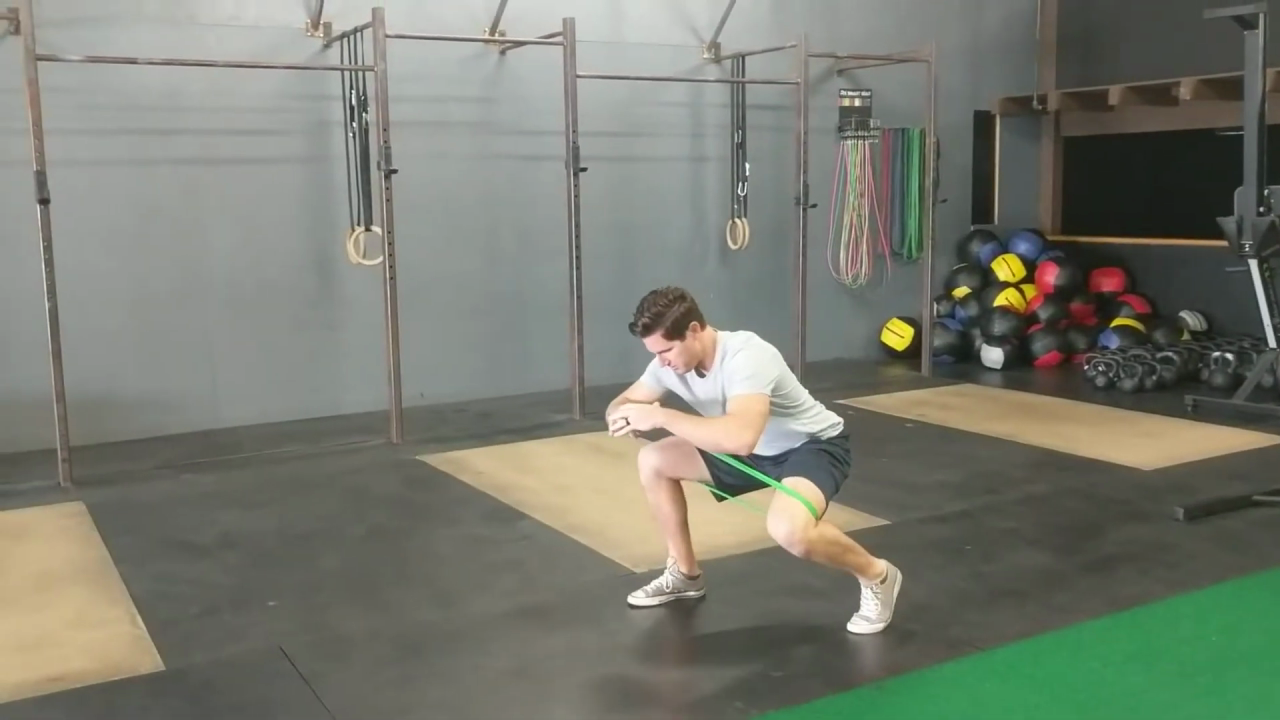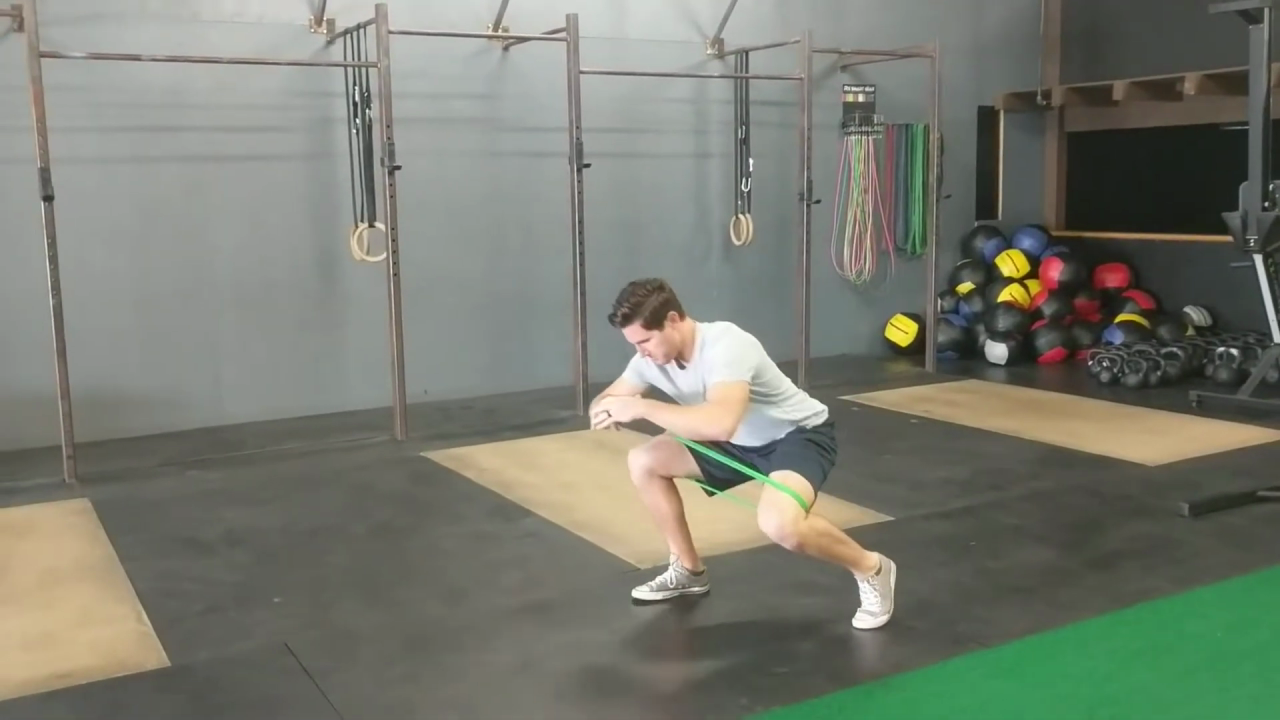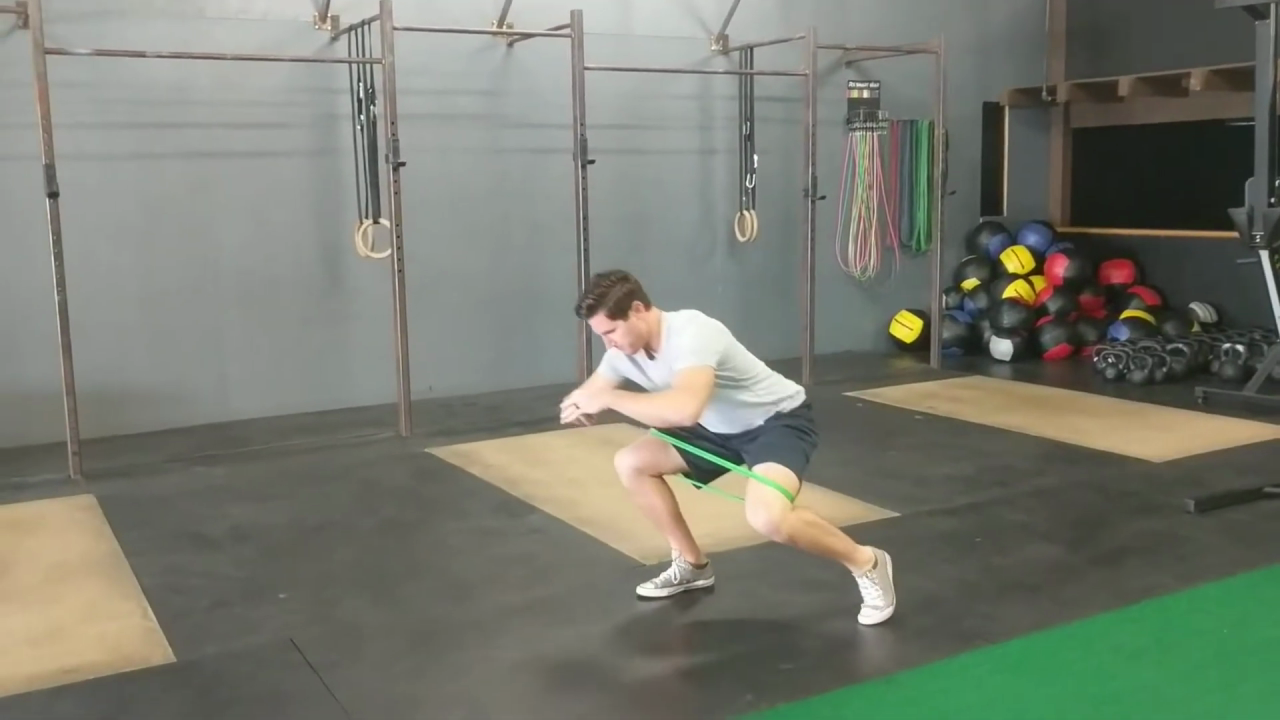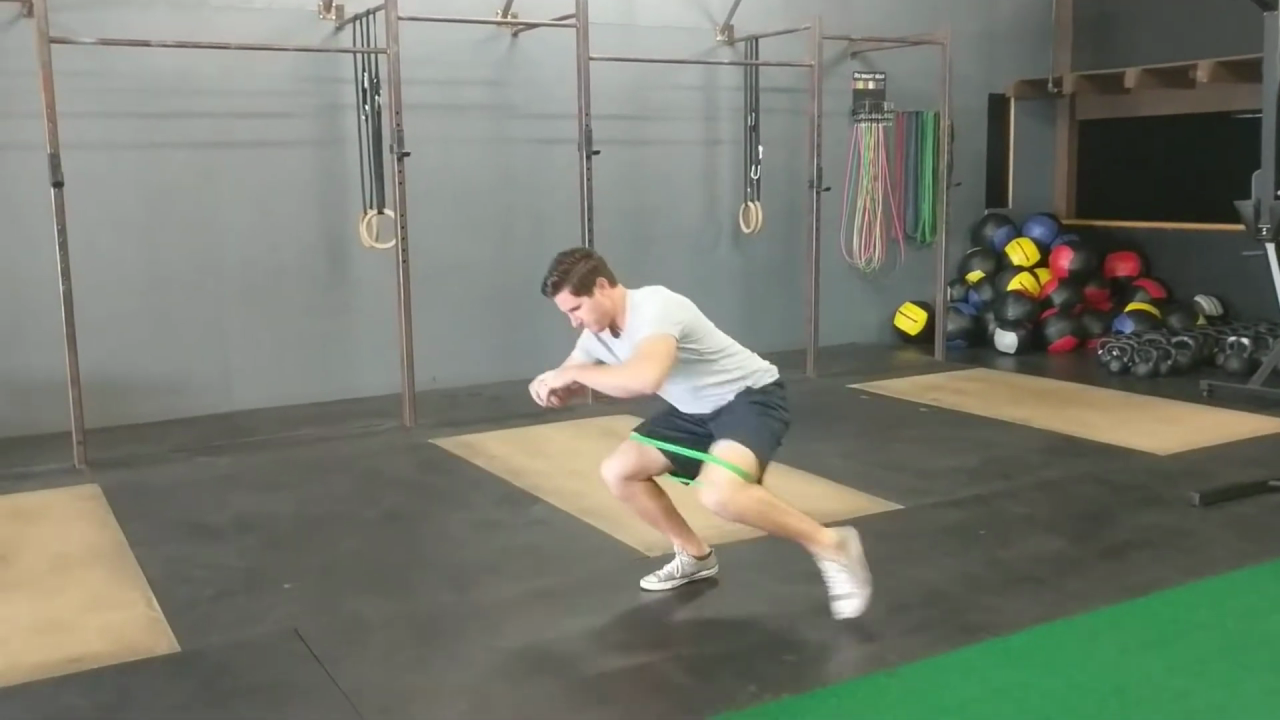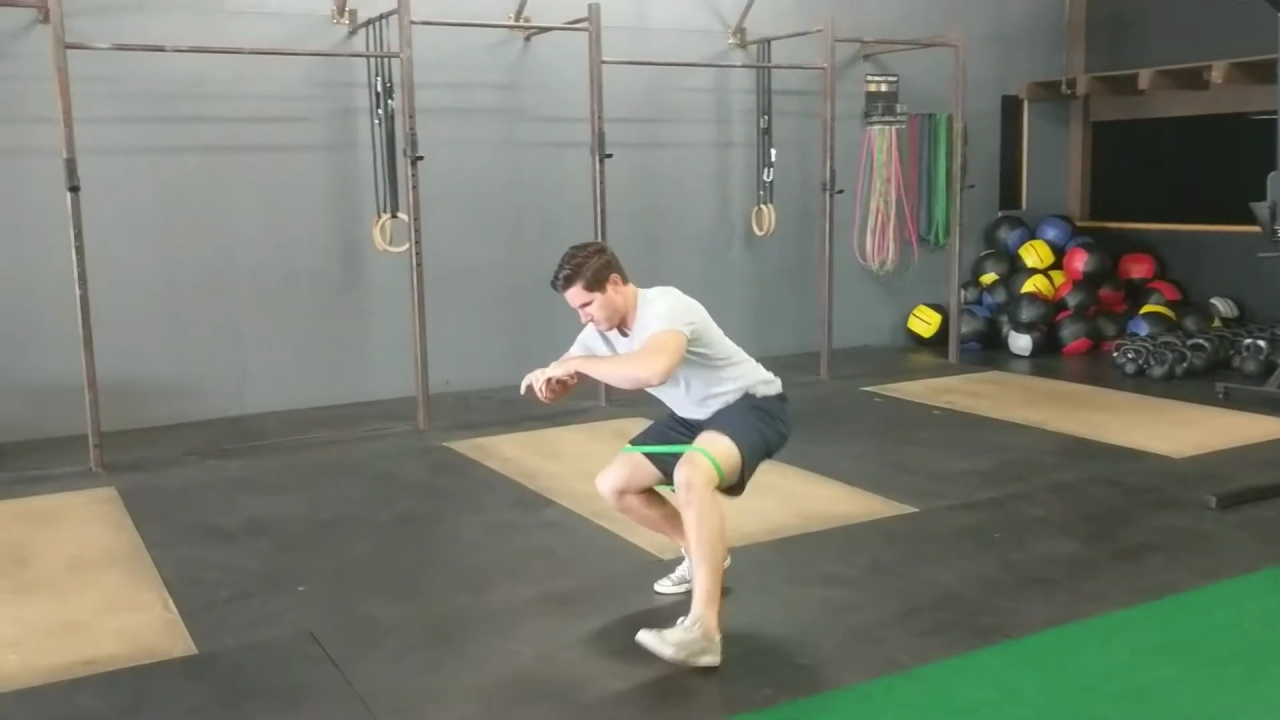
dt=0.3s
person 1, frame 1
left shoulder: (747, 357)
right shoulder: (670, 361)
left elbow: (741, 437)
right elbow: (622, 402)
left wrist: (661, 416)
right wrist: (622, 417)
left hip: (814, 445)
right hip: (757, 450)
left knee: (788, 528)
right knee: (652, 461)
left ankle: (877, 577)
right ankle: (684, 573)
person 1, frame 2
left shoulder: (725, 347)
right shoulder: (652, 355)
left elbow: (720, 424)
right elbow: (605, 399)
left wrist: (642, 407)
right wrist: (606, 411)
left hip: (800, 434)
right hip: (742, 441)
left knee: (778, 522)
right knee: (643, 461)
left ankle: (871, 569)
right ankle: (687, 568)
person 1, frame 3
left shoulder: (692, 333)
right shoulder: (624, 351)
left elbow: (684, 410)
right elbow: (587, 395)
left wrist: (608, 398)
right wrist: (577, 406)
left hip: (779, 418)
right hip: (721, 427)
left knee: (767, 516)
right knee: (631, 463)
left ankle: (867, 564)
right ankle: (692, 564)
person 1, frame 4
left shoulder: (655, 307)
right shoulder: (596, 332)
left elbow: (644, 378)
right elbow: (564, 380)
left wrist: (575, 374)
right wrist: (554, 387)
left hip: (752, 396)
right hip: (696, 409)
left knee: (718, 492)
right knee: (616, 472)
left ankle: (832, 548)
right ankle: (695, 555)
person 1, frame 5
left shoulder: (666, 306)
right shoulder: (601, 329)
left elbow: (653, 369)
right elbow: (564, 377)
left wrist: (579, 363)
right wrist: (550, 379)
left hip: (753, 407)
right hip: (693, 416)
left knee: (691, 475)
right knee: (614, 484)
left ankle: (703, 628)
right ankle: (705, 552)
